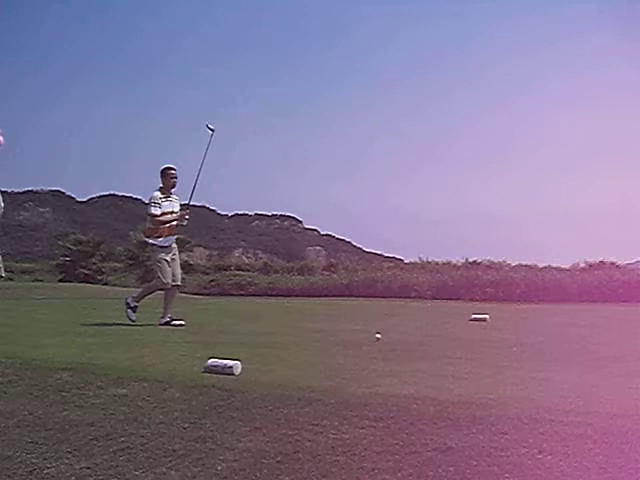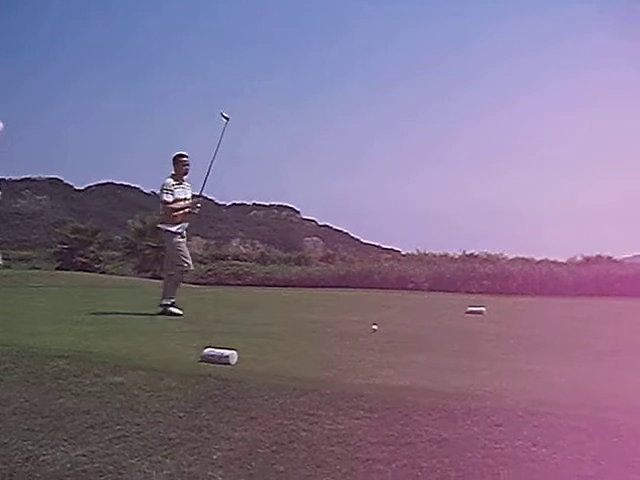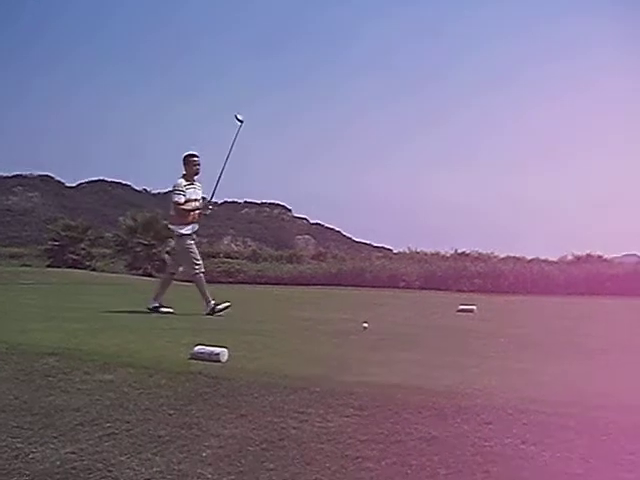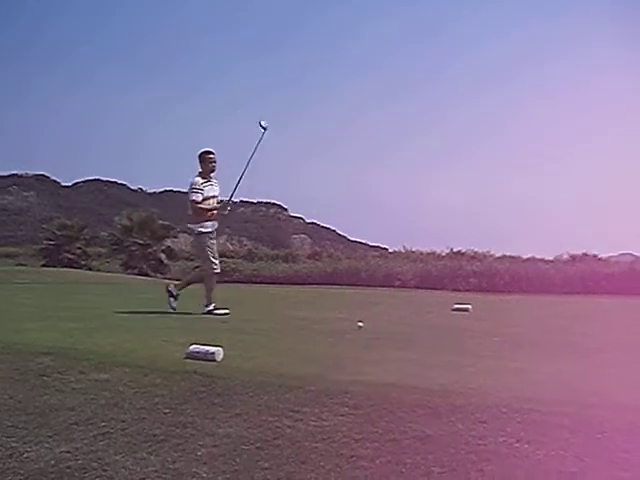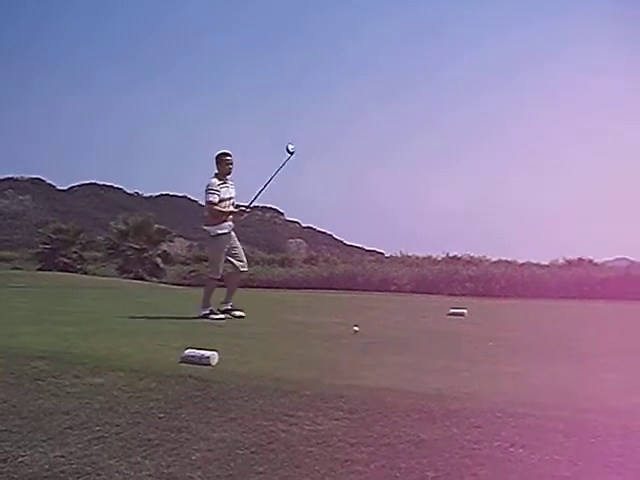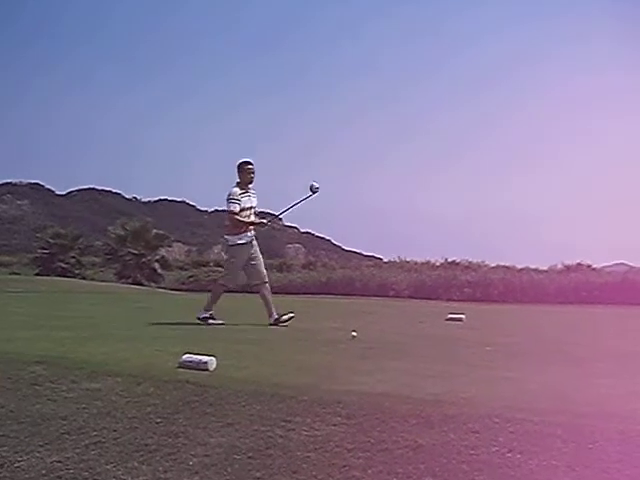
dt=0.2s
person 1, frame 1
left shoulder: (175, 199)
right shoulder: (156, 197)
right elbow: (154, 220)
left wrist: (181, 219)
right wrist: (175, 217)
left hip: (171, 243)
right hip: (158, 243)
left knee: (175, 281)
right knee: (163, 280)
left ankle: (166, 316)
right ankle: (133, 301)
person 1, frame 2
left shoulder: (187, 186)
right shoulder: (168, 184)
right elbow: (166, 208)
left wrist: (193, 207)
right wrist: (187, 205)
left hip: (181, 230)
right hip: (171, 230)
left knee: (171, 269)
right knee: (185, 265)
left ankle: (167, 300)
right ankle: (169, 300)
person 1, frame 3
left shoulder: (198, 185)
right shoulder: (180, 185)
right elbow: (178, 209)
left wrist: (205, 209)
right wrist: (201, 209)
left hip: (190, 231)
right hip: (182, 231)
left knee: (173, 268)
right knee: (197, 267)
left ankle: (155, 302)
right ankle: (210, 304)
person 1, frame 4
left shoulder: (214, 182)
right shoulder: (197, 183)
right elbow: (195, 207)
left wrist: (220, 208)
right wrist: (215, 207)
left hip: (210, 228)
right hip: (201, 229)
left knee: (210, 268)
right knee: (212, 267)
left ankle: (175, 288)
right ankle: (209, 305)
person 1, frame 5
left shoulder: (230, 184)
right shoulder: (213, 184)
right elbow: (211, 209)
left wrist: (237, 210)
right wrist: (233, 211)
left hip: (227, 230)
right hip: (216, 232)
left knee: (240, 265)
right knee: (215, 271)
left ankle: (227, 304)
right ankle: (205, 309)
person 1, frame 6
left shoulder: (252, 193)
right shoulder: (235, 194)
right elbow: (232, 218)
left wrist: (259, 220)
right wrist: (255, 223)
left hip: (250, 240)
right hip: (238, 241)
left knee: (262, 278)
right knee: (229, 279)
left ankle: (273, 316)
right ankle: (206, 312)
